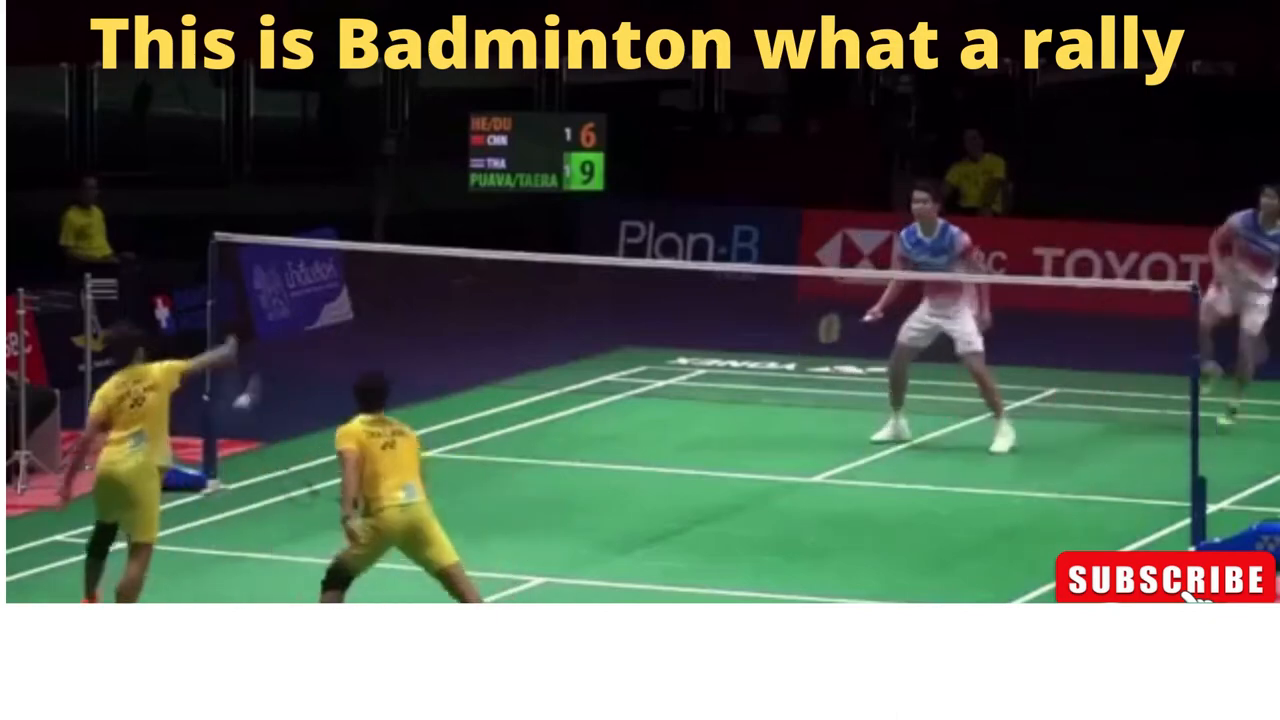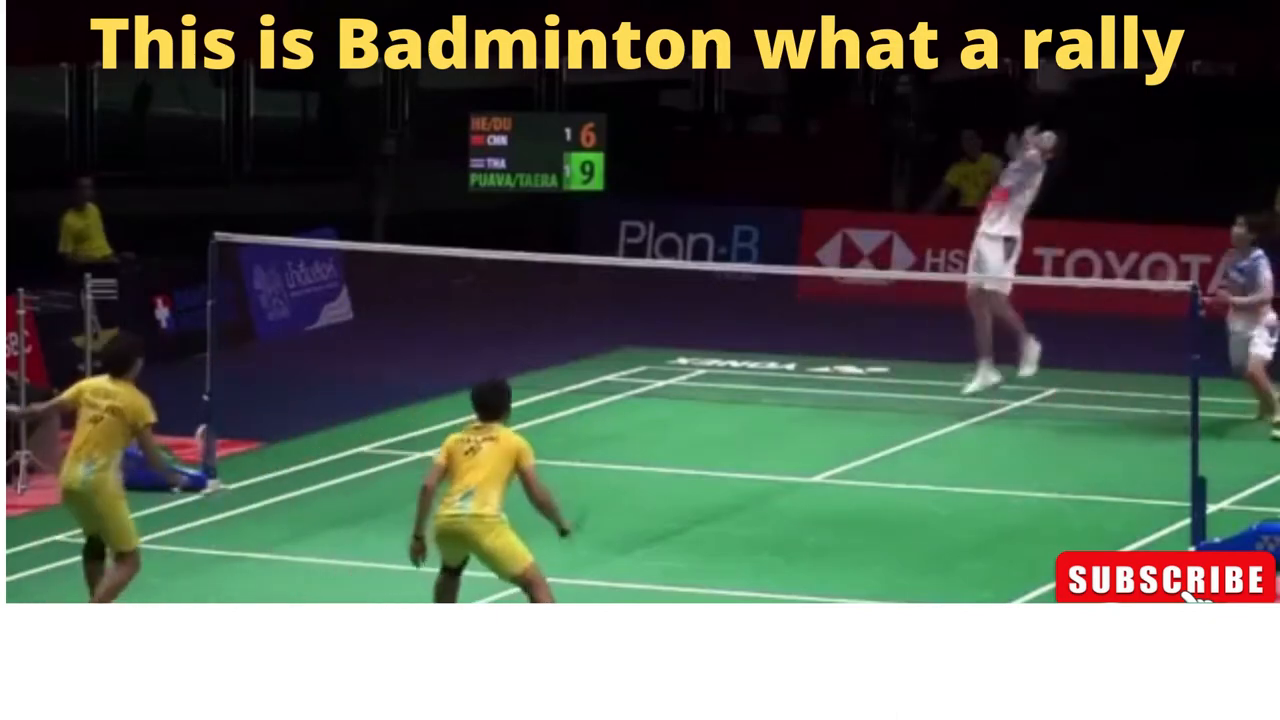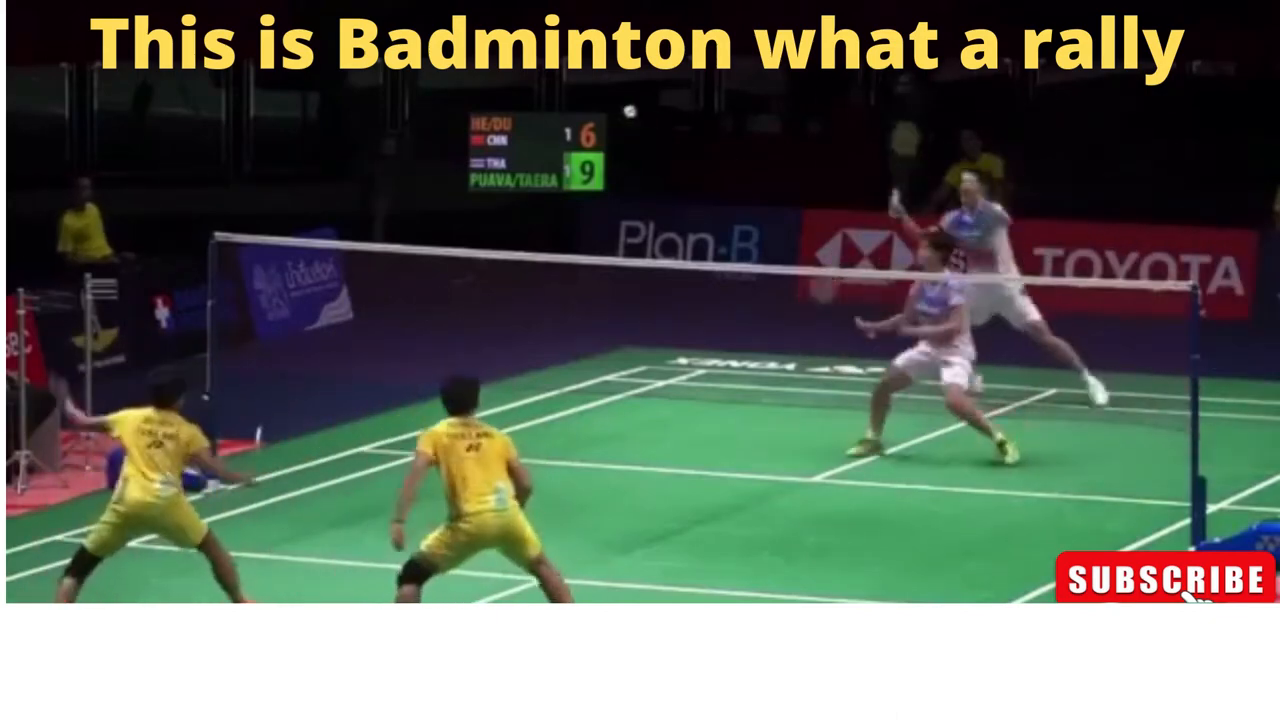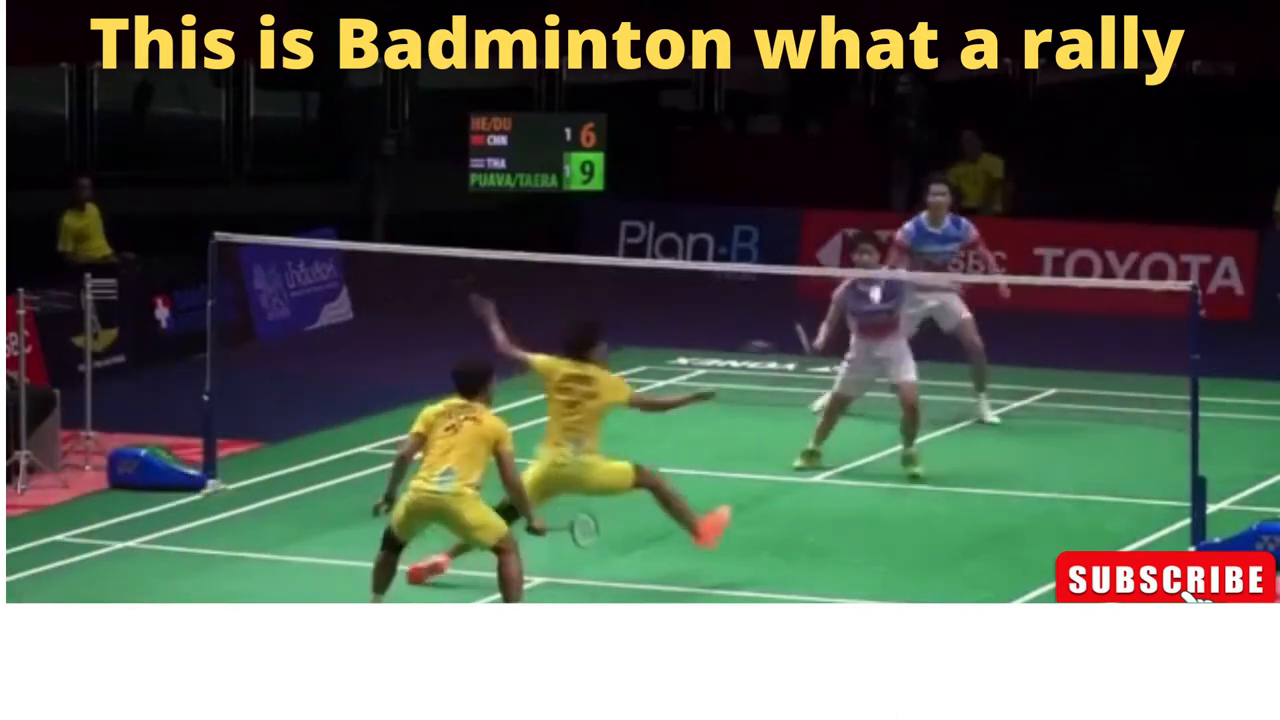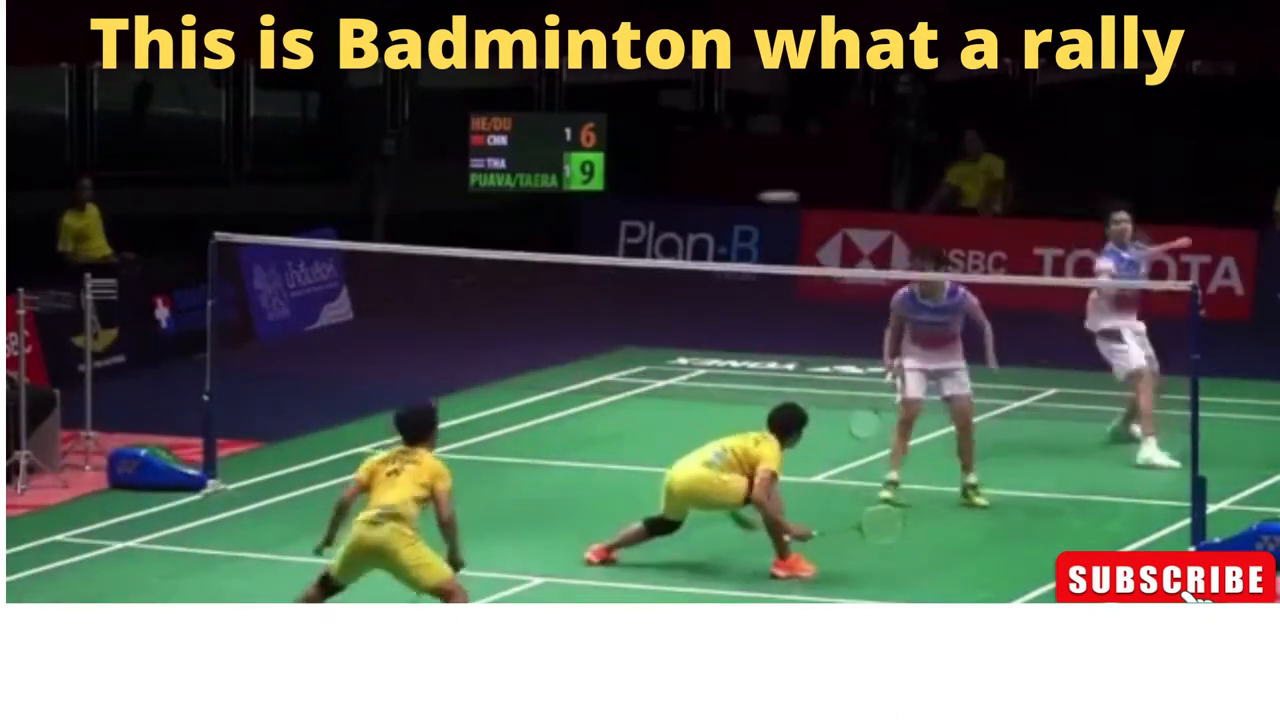
dt=1s
person 1, frame 1
left shoulder: (106, 390)
right shoulder: (160, 373)
left elbow: (85, 440)
right elbow: (208, 361)
left wrist: (67, 481)
right wrist: (229, 351)
left hip: (108, 470)
right hip: (142, 474)
left knee: (102, 536)
right knee: (139, 555)
left ankle: (89, 604)
person 1, frame 2
left shoulder: (88, 387)
right shoulder: (137, 403)
left elbow: (47, 408)
right elbow: (151, 453)
left wrist: (21, 413)
right wrist: (174, 477)
left hip: (70, 483)
right hip: (101, 486)
left knee: (96, 539)
right knee: (128, 563)
left ankle: (97, 602)
person 1, frame 3
left shoulder: (130, 419)
right shoulder: (187, 431)
left elbow: (84, 421)
right elbow: (215, 470)
left wrist: (67, 405)
right wrist: (241, 478)
left hip: (130, 504)
right hip: (170, 503)
left knee: (81, 564)
right knee: (212, 548)
person 1, frame 4
left shoulder: (555, 368)
right shoulder: (609, 383)
left elbow: (505, 350)
right elbow: (651, 404)
left wrist: (490, 316)
right wrist: (691, 398)
left hip: (548, 466)
right hip: (583, 467)
left knee: (504, 516)
right knee: (651, 479)
left ankle: (443, 560)
right ankle: (700, 529)
person 1, frame 5
left shoulder: (752, 441)
right shoulder: (770, 453)
right elbow: (758, 495)
left wrist: (737, 514)
right wrist: (788, 528)
left hip: (676, 476)
right hip: (699, 481)
left knee: (664, 523)
right knee: (769, 497)
left ankle: (604, 550)
right ankle: (786, 563)
person 2, frame 1
left shoulder: (954, 236)
right shoulder: (906, 237)
left elbow: (979, 270)
right elbow: (900, 275)
left wrist: (984, 309)
right wrist: (880, 306)
left hip: (961, 306)
right hip: (930, 306)
left knee: (976, 366)
right knee: (898, 360)
left ankle: (1003, 427)
right ankle: (896, 423)
person 2, frame 2
left shoulder: (1034, 165)
right shoulder: (1023, 163)
left hip: (1002, 237)
right hip: (985, 234)
left knee: (994, 301)
right knee: (976, 302)
left ankle: (1028, 343)
right ankle: (985, 370)
person 2, frame 3
left shoulder: (990, 210)
right shoulder: (955, 219)
left elbow: (1003, 218)
left wrist: (981, 200)
right wrist: (903, 218)
left hip: (1005, 287)
right hip: (978, 287)
left knee: (1045, 337)
left ankle: (1088, 379)
person 2, frame 4
left shoulder: (963, 227)
right shoulder: (911, 230)
left elbow: (984, 254)
right elbow: (893, 266)
left wrist: (1000, 281)
left hip: (946, 293)
right hip: (911, 294)
left knee: (975, 346)
left ankle: (982, 403)
person 2, frame 5
left shoulder: (1136, 250)
right shoulder: (1107, 259)
right elbow: (1103, 293)
left wrist: (1172, 246)
left hip: (1130, 325)
right hip: (1111, 328)
left knee: (1152, 381)
right knee: (1144, 381)
left ankle: (1123, 425)
right ankle: (1149, 448)
person 3, frame 1
right shoulder: (1241, 220)
right elbow: (1215, 241)
right wrist: (1218, 267)
left hip: (1260, 291)
right hip: (1231, 280)
left knee: (1247, 348)
right knee: (1204, 323)
left ankle: (1234, 403)
right ankle: (1209, 368)
person 3, frame 2
left shoulder: (1259, 261)
right shoulder: (1234, 256)
left elbow: (1267, 296)
left wrist: (1236, 300)
right wrist: (1217, 299)
left hip: (1259, 323)
right hip: (1237, 323)
left knee: (1253, 372)
right knee: (1242, 372)
right ankle: (1268, 406)
person 3, frame 3
left shoulder: (952, 285)
right shoulder: (920, 285)
left elbow: (957, 325)
right elbow: (906, 317)
left wrist: (920, 331)
right wrist: (876, 327)
left hip: (955, 352)
right hip: (927, 348)
left knee: (955, 402)
right knee: (883, 387)
left ankle: (1000, 440)
right ankle: (872, 439)
person 3, frame 4
left shoulder: (897, 282)
right shoulder: (846, 290)
right elbow: (829, 322)
right wrist: (820, 340)
left hip: (895, 352)
right hip: (861, 353)
left knee: (911, 402)
right knee: (836, 404)
left ankle: (909, 453)
right ankle: (813, 451)
person 3, frame 5
left shoulder: (961, 296)
right shoulder: (904, 298)
left elbow: (983, 322)
right elbow: (893, 328)
left wrist: (990, 354)
right wrist: (888, 356)
left hip: (951, 362)
right hip: (915, 361)
left knee: (964, 418)
right knee: (907, 416)
left ankle: (969, 484)
right ankle: (892, 480)
person 4, frame 1
left shoulder: (350, 433)
right shoulder: (407, 433)
left elbow: (350, 474)
left wrist: (347, 518)
left hip: (382, 517)
right hip: (419, 513)
left knee: (335, 580)
right knee: (458, 583)
person 4, frame 2
left shoulder: (454, 440)
right shoulder: (515, 442)
left elbow: (428, 486)
right elbow: (536, 494)
left wrist: (417, 535)
right wrist: (560, 523)
left hip: (445, 522)
right hip: (483, 522)
left knee: (451, 568)
right knee: (535, 585)
person 4, frame 3
left shoulder: (435, 435)
right shoulder: (501, 436)
left elbow: (414, 475)
right elbow: (525, 485)
left wrist: (398, 521)
left hip: (468, 524)
right hip: (508, 517)
left knee: (410, 576)
right knee: (541, 568)
person 4, frame 4
left shoulder: (432, 413)
right shoulder: (495, 425)
left elbow: (403, 456)
right elbow: (511, 480)
left wrist: (389, 494)
right wrist: (531, 518)
left hip: (419, 495)
right hip: (458, 499)
left knee: (391, 546)
right knee: (507, 550)
person 4, frame 5
left shoulder: (377, 461)
right shoulder: (436, 468)
left elbow: (345, 501)
right elbow: (446, 517)
left wrist: (328, 538)
right wrist: (455, 553)
left hip: (361, 537)
right hip: (397, 539)
left knee: (327, 586)
right knee: (455, 595)
